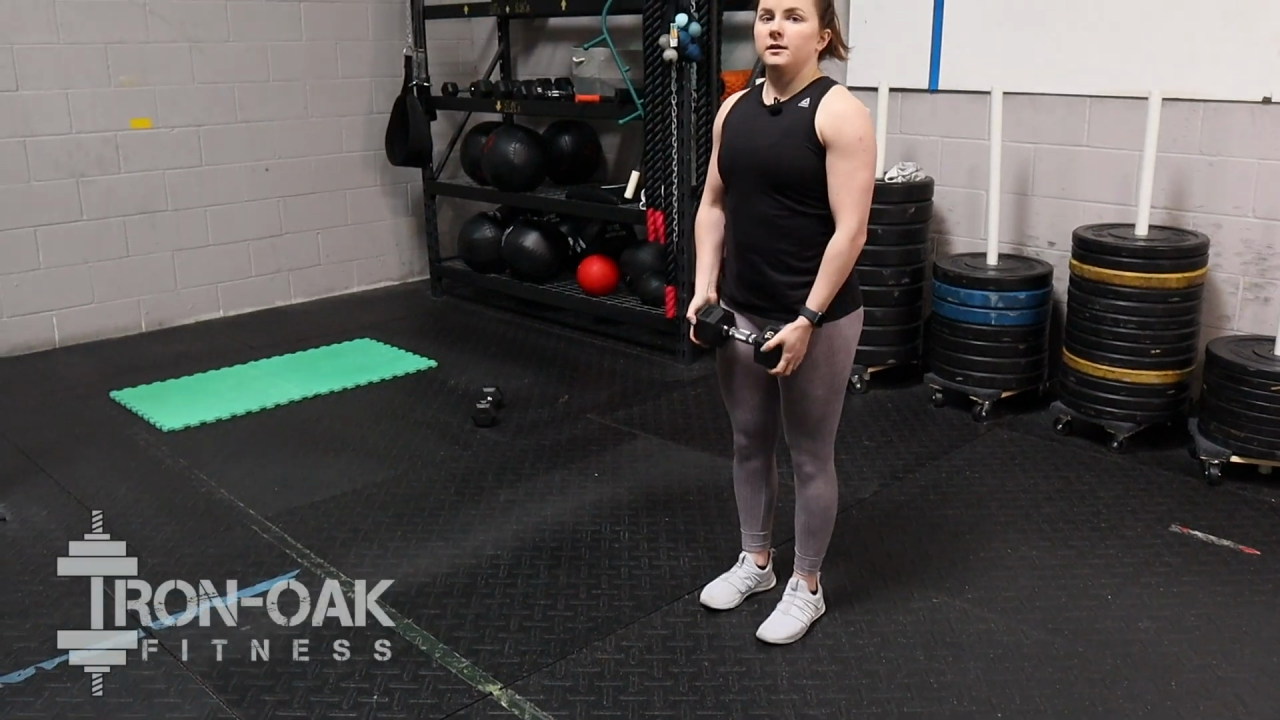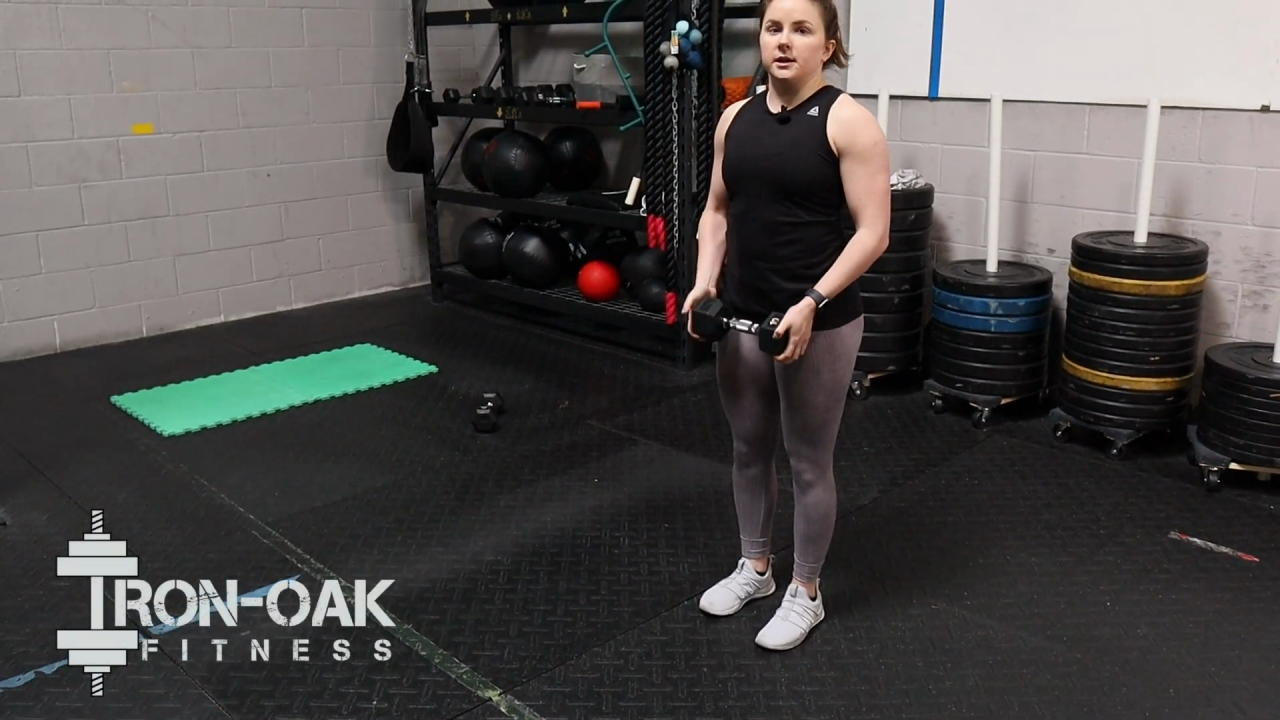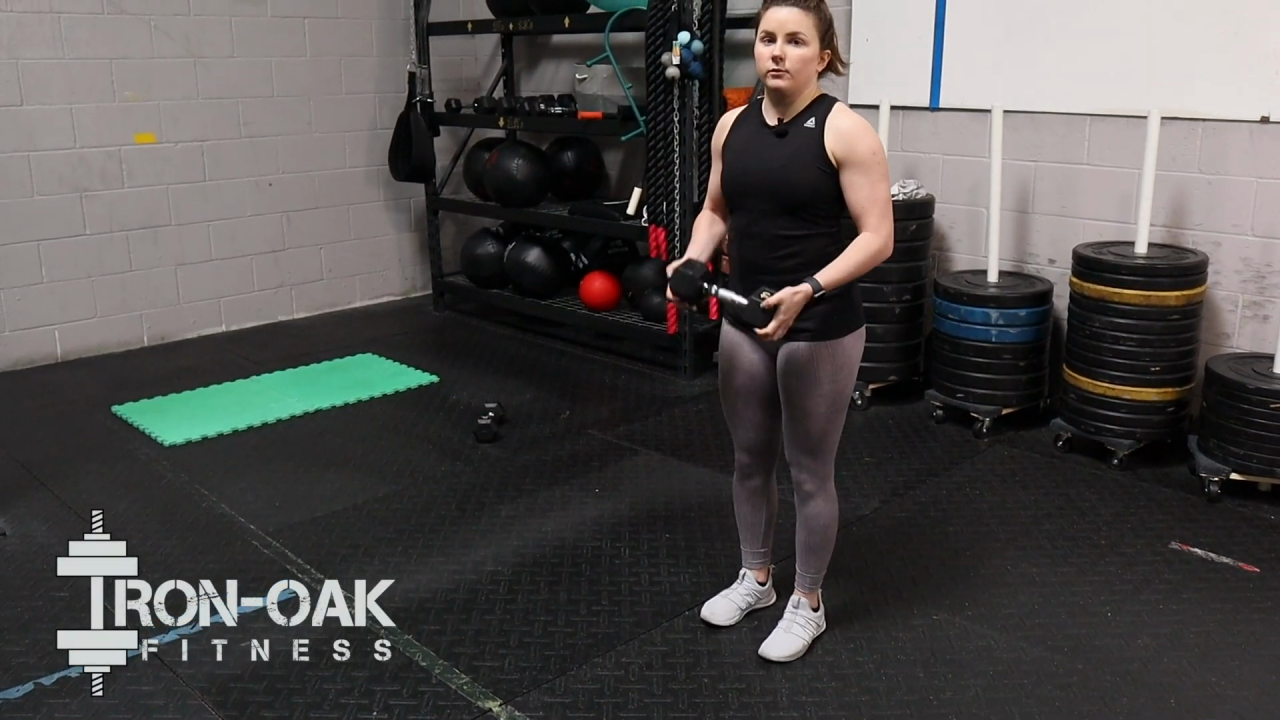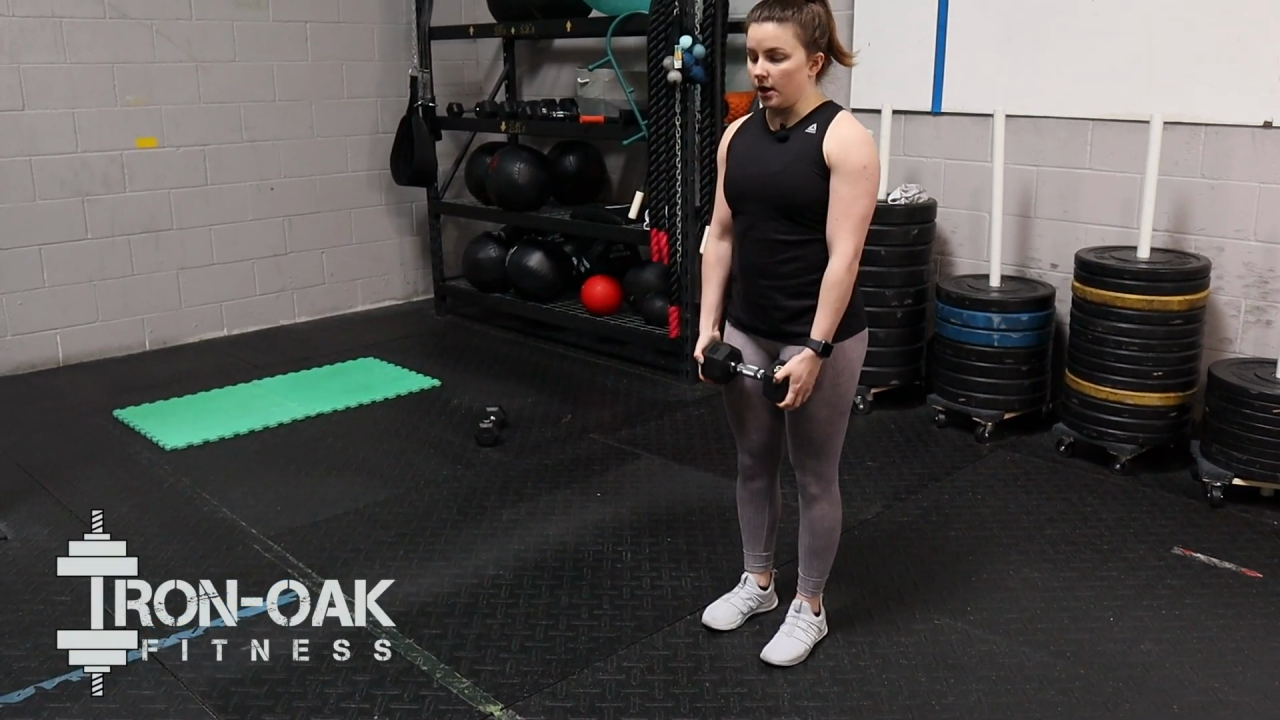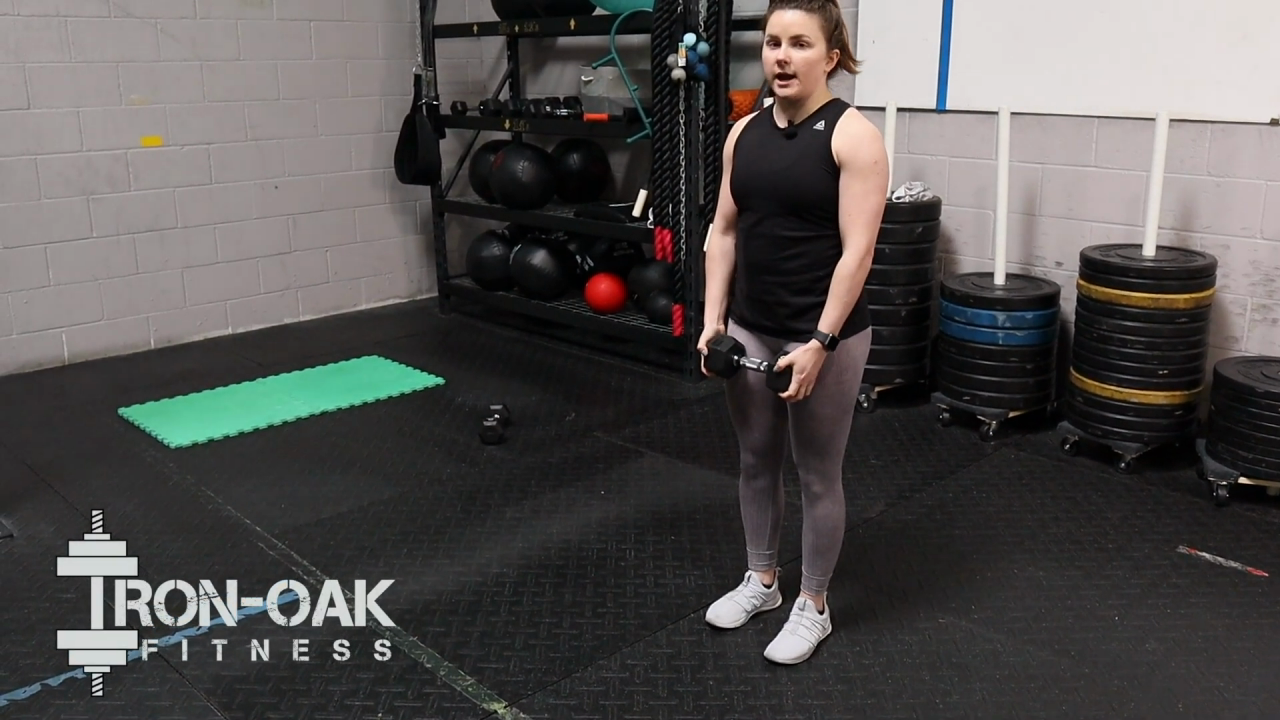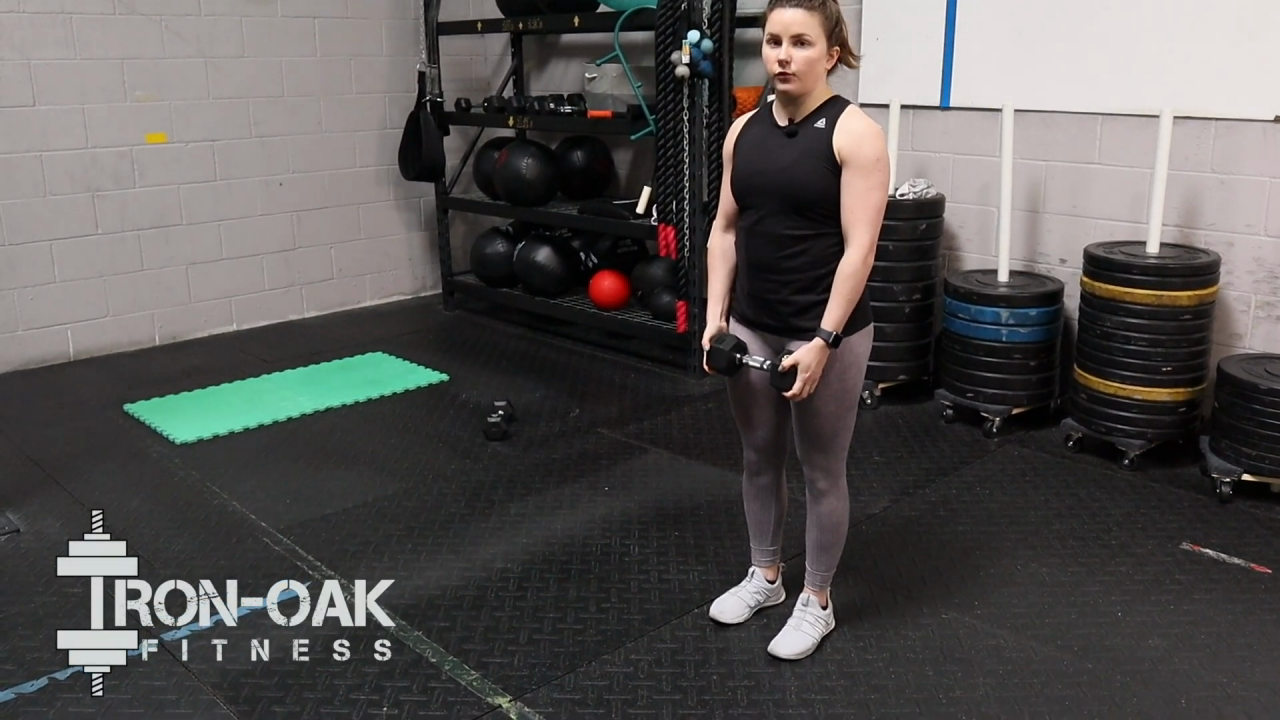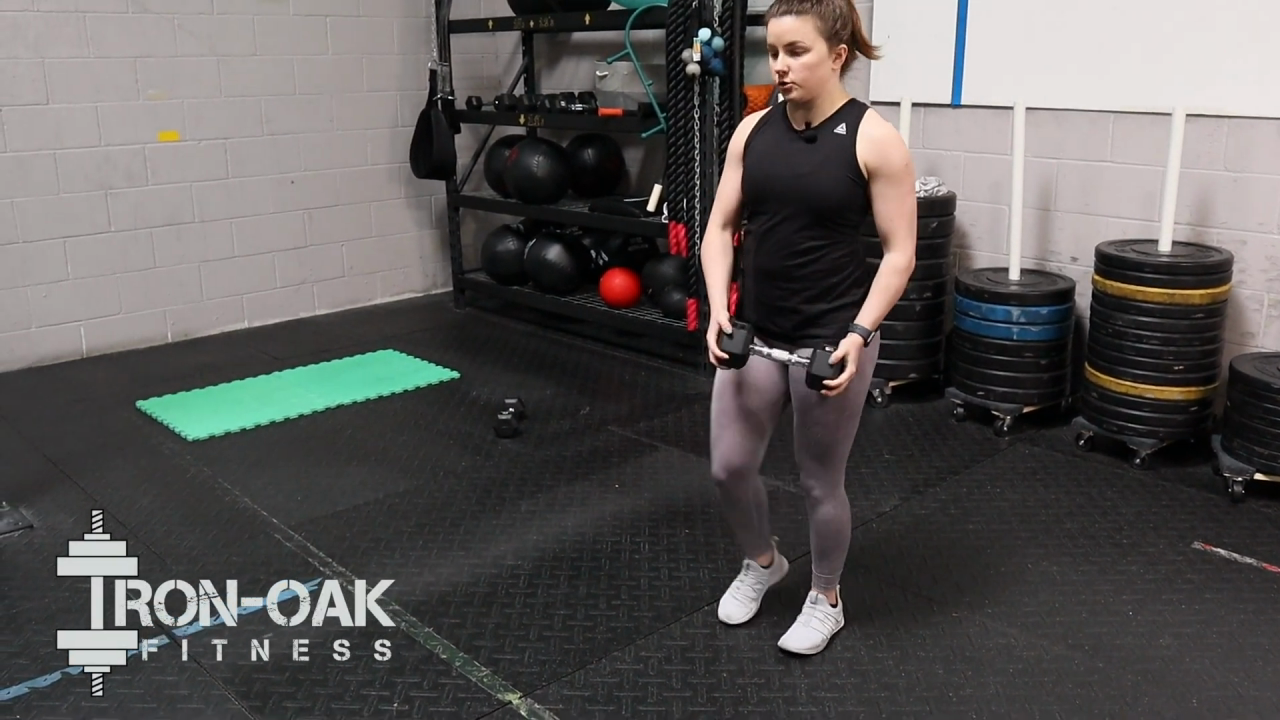
dt=0.7s
person 1, frame 1
left shoulder: (839, 112)
right shoulder: (735, 108)
left elbow: (851, 230)
right elbow: (714, 205)
left wrist: (807, 320)
right wrist: (705, 285)
left hip: (816, 315)
right hip: (742, 309)
left knee: (809, 454)
right knee: (749, 440)
left ankle: (807, 586)
right ankle: (754, 560)
person 1, frame 2
left shoulder: (847, 120)
right shoulder: (736, 117)
left elbow: (873, 231)
left wrist: (813, 302)
right wrist: (705, 280)
left hip: (818, 320)
right hip: (743, 314)
left knee: (808, 461)
right knee: (748, 448)
left ankle: (805, 593)
right ankle: (753, 567)
person 1, frame 3
left shoulder: (845, 131)
right shoulder: (732, 126)
left elbow: (878, 237)
left wrist: (809, 291)
right wrist: (693, 259)
left hip: (820, 331)
right hip: (743, 324)
left knee: (809, 472)
right knee: (749, 459)
left ankle: (808, 605)
right ankle: (754, 578)
person 1, frame 4
left shoulder: (845, 138)
right shoulder: (738, 135)
left elbow: (844, 255)
right elbow: (721, 236)
left wrist: (815, 351)
right wrist: (709, 324)
left hip: (819, 335)
right hip: (748, 330)
left knee: (814, 476)
right knee: (753, 462)
left ankle: (810, 608)
right ankle: (757, 581)
person 1, frame 5
left shoulder: (853, 136)
right shoulder: (745, 132)
left elbow: (857, 251)
right elbow: (725, 231)
left wrist: (820, 343)
right wrist: (713, 317)
left hip: (823, 334)
right hip: (750, 327)
left knee: (817, 474)
right knee: (755, 460)
left ankle: (813, 606)
right ankle: (760, 580)
person 1, frame 6
left shoulder: (854, 132)
right shoulder: (744, 129)
left elbow: (859, 248)
right elbow: (725, 229)
left wrist: (823, 341)
right wrist: (716, 314)
left hip: (826, 332)
right hip: (752, 326)
left knee: (821, 471)
right knee: (759, 458)
left ankle: (816, 601)
right ankle: (764, 575)
person 1, frame 7
left shoulder: (873, 140)
right shoulder: (752, 130)
left elbow: (899, 251)
right elbow: (719, 228)
left wrist: (859, 334)
right wrist: (717, 307)
left hip: (829, 341)
right hip: (754, 333)
left knee: (820, 481)
right knee: (729, 466)
left ankle: (825, 599)
right ankle: (763, 561)
